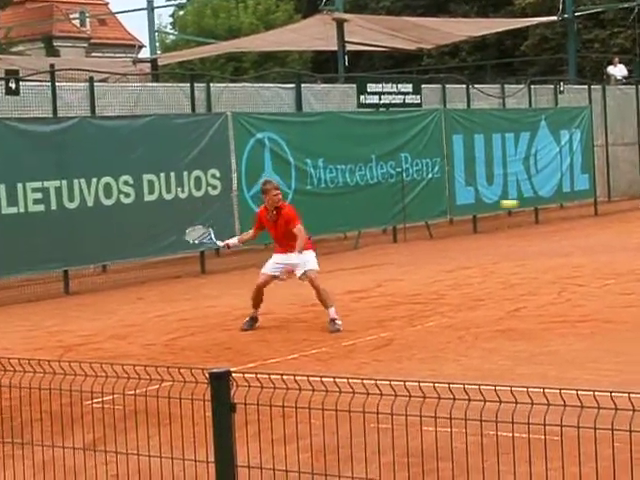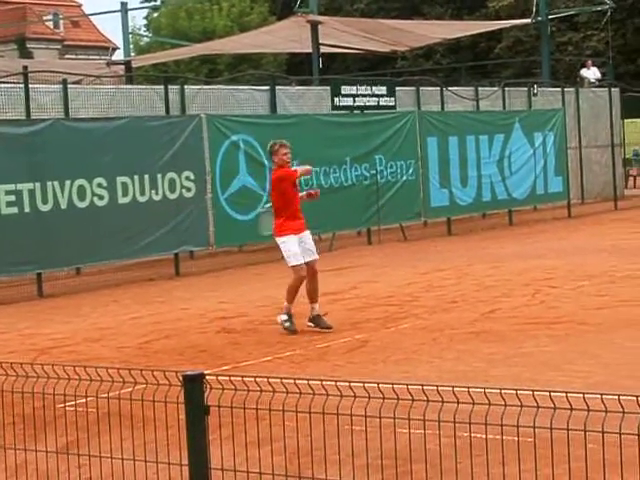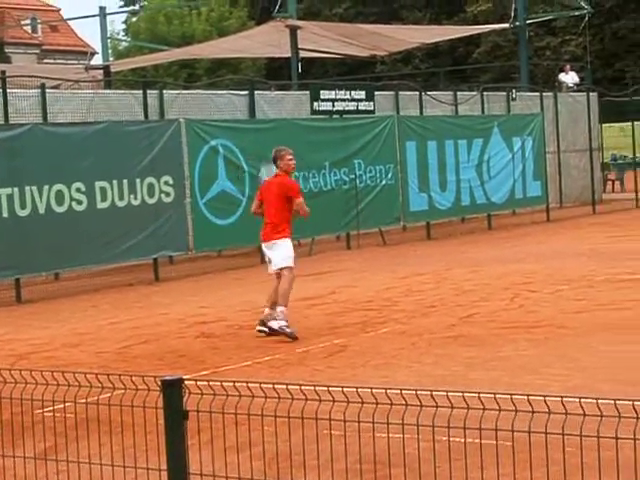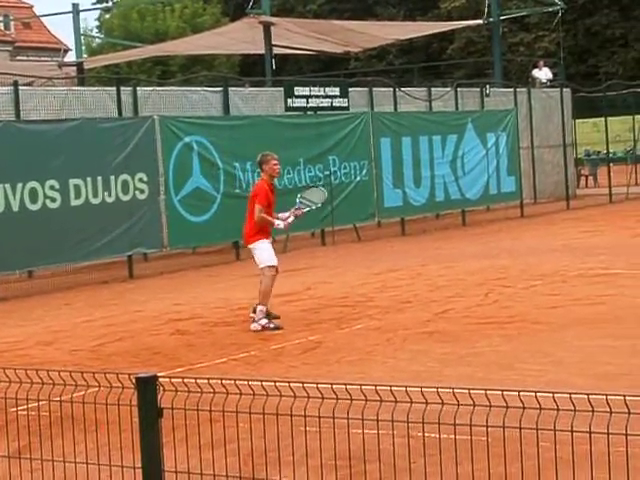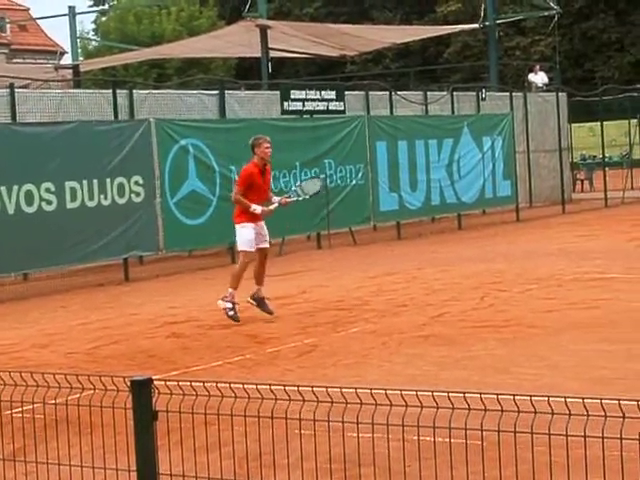
dt=0.4s
person 1, frame 1
left shoulder: (288, 210)
right shoulder: (261, 214)
left elbow: (302, 236)
right elbow: (253, 233)
left wrist: (297, 254)
right wrist: (234, 241)
left hip: (302, 251)
right hip: (281, 254)
left knee: (314, 280)
right knee: (260, 283)
left ankle: (334, 318)
right ankle: (254, 316)
person 1, frame 2
left shoulder: (286, 173)
right shoulder: (280, 175)
right elbow: (305, 170)
left wrist: (306, 195)
right wrist: (302, 169)
left hip: (300, 230)
right hip: (286, 233)
left knee: (313, 271)
right knee: (300, 274)
left ankle: (315, 315)
right ankle: (286, 313)
person 1, frame 3
left shoulder: (266, 184)
right shoulder: (290, 183)
left elbow: (255, 209)
right elbow: (305, 212)
right wrist: (293, 209)
left hip: (267, 238)
right hip: (279, 237)
left knee: (281, 278)
right knee: (287, 274)
left ankle: (266, 320)
right ankle: (280, 319)
person 1, frame 4
left shoulder: (267, 187)
right shoulder: (262, 188)
right elbow: (258, 217)
left wrist: (288, 215)
right wrist: (279, 224)
left hip: (262, 236)
right hip: (257, 236)
left knee: (272, 270)
right knee: (270, 273)
left ankle: (261, 308)
right ankle: (260, 319)
person 1, frame 5
left shoulder: (267, 169)
right shoulder: (248, 171)
right elbow: (235, 197)
left wrist: (277, 200)
right wrist: (256, 208)
left hip: (258, 220)
right hip: (245, 220)
left knee: (263, 256)
right knee: (245, 259)
left ankle: (258, 295)
right ankle: (228, 299)
